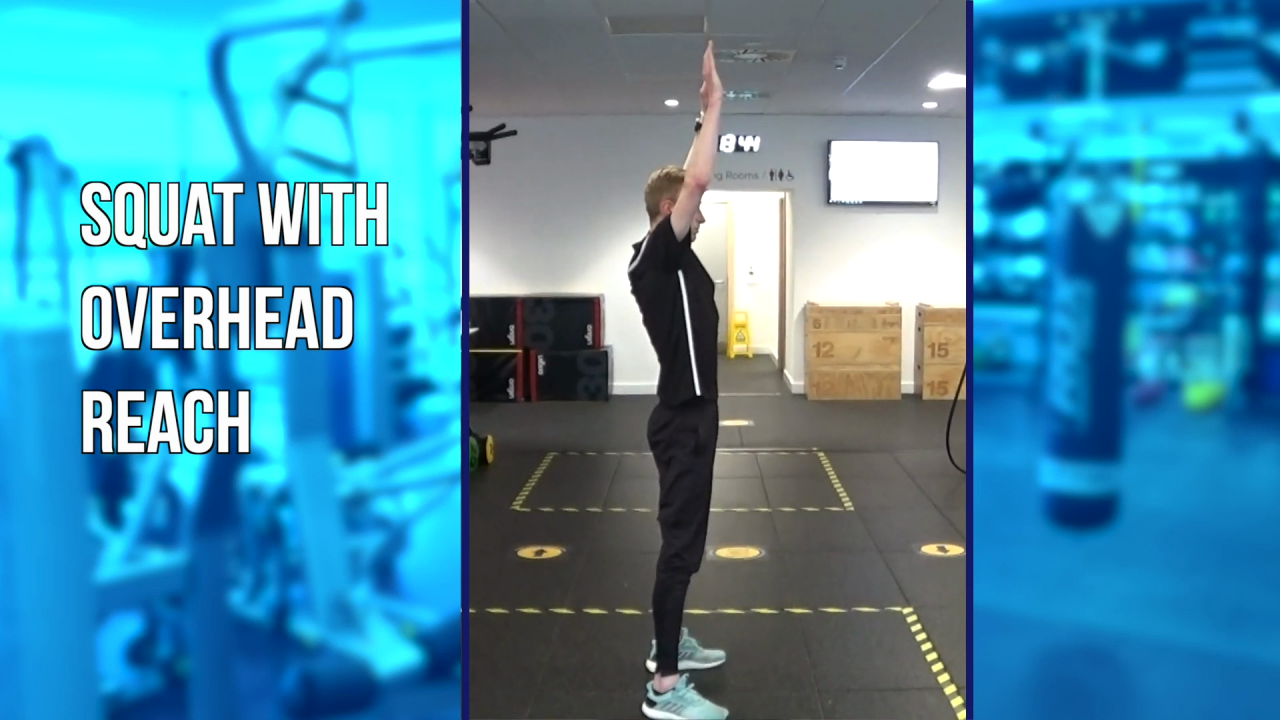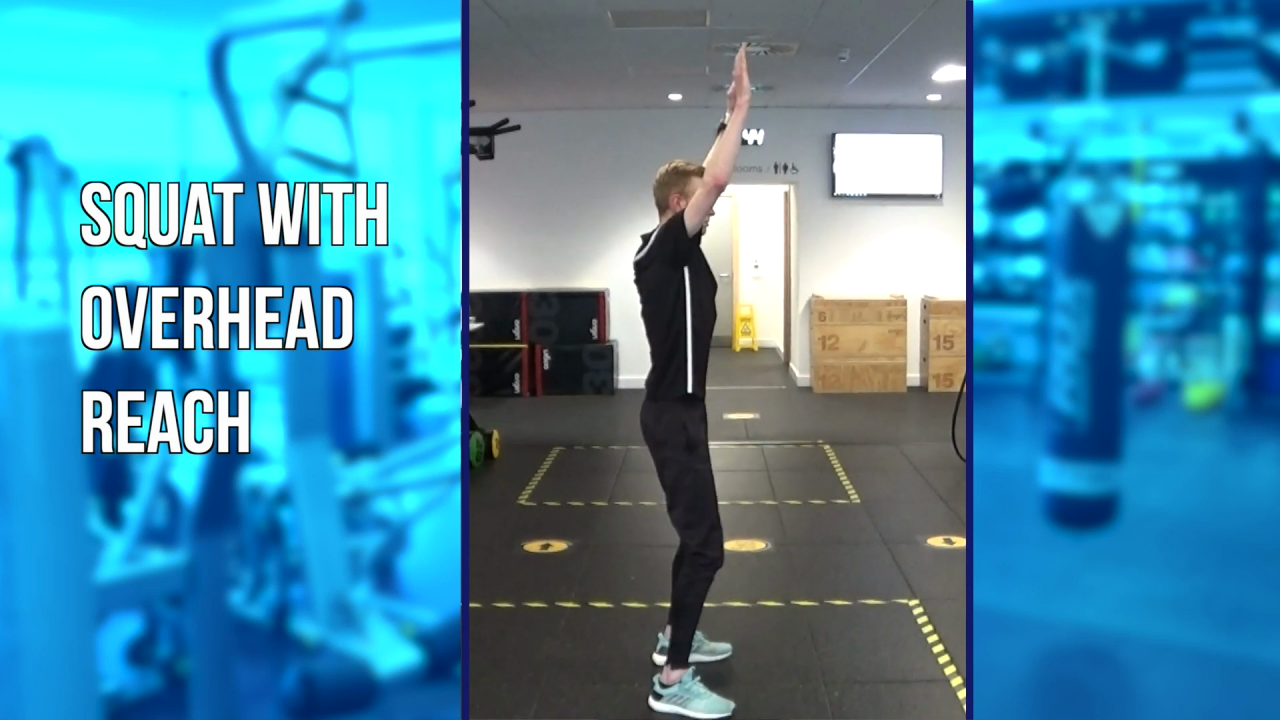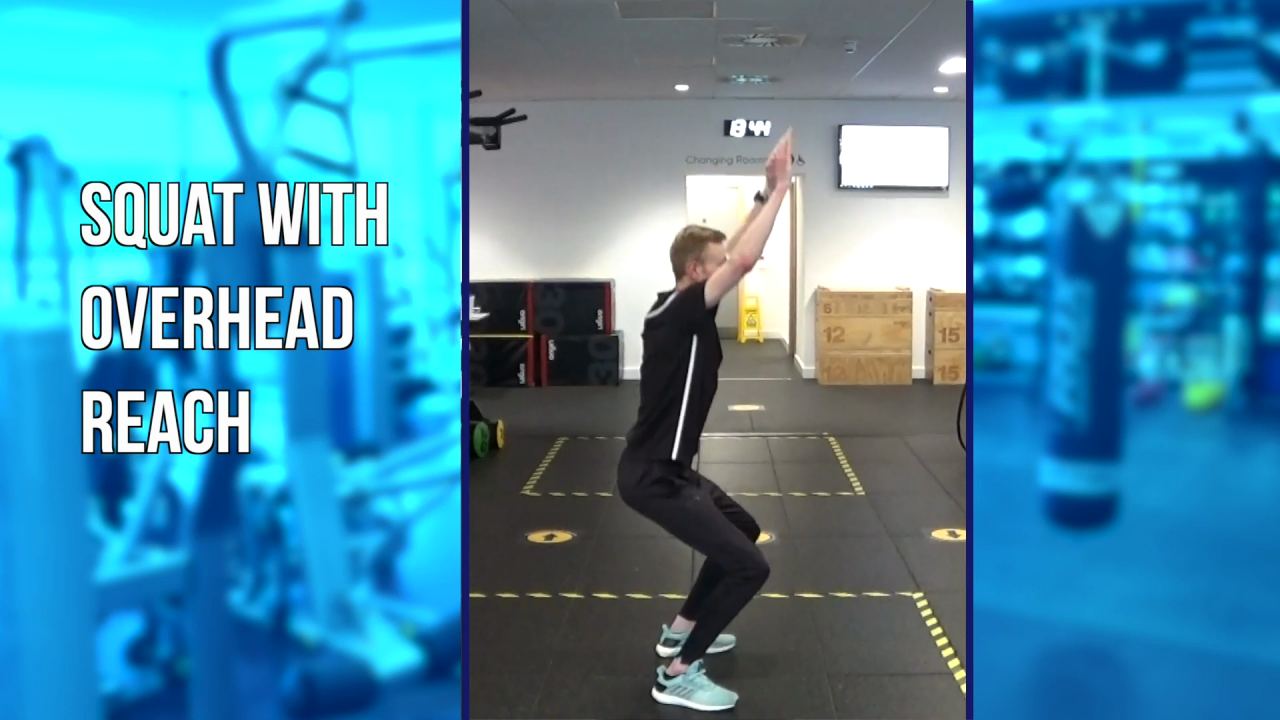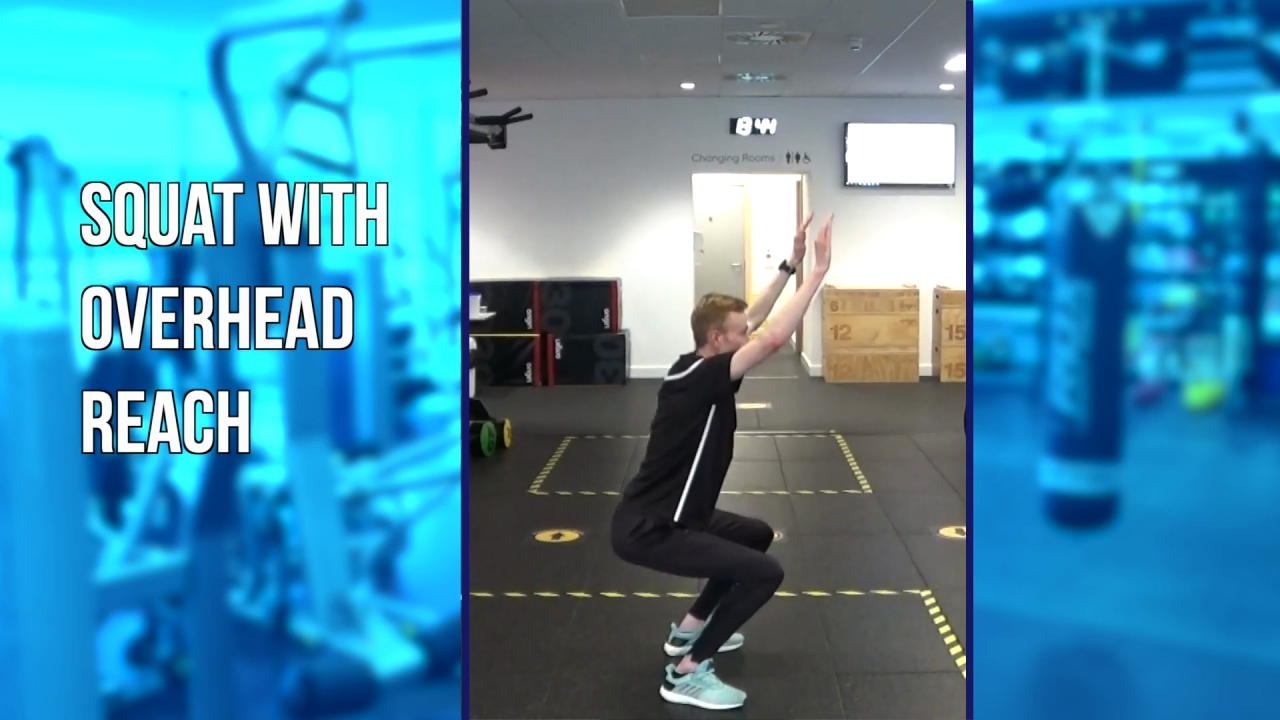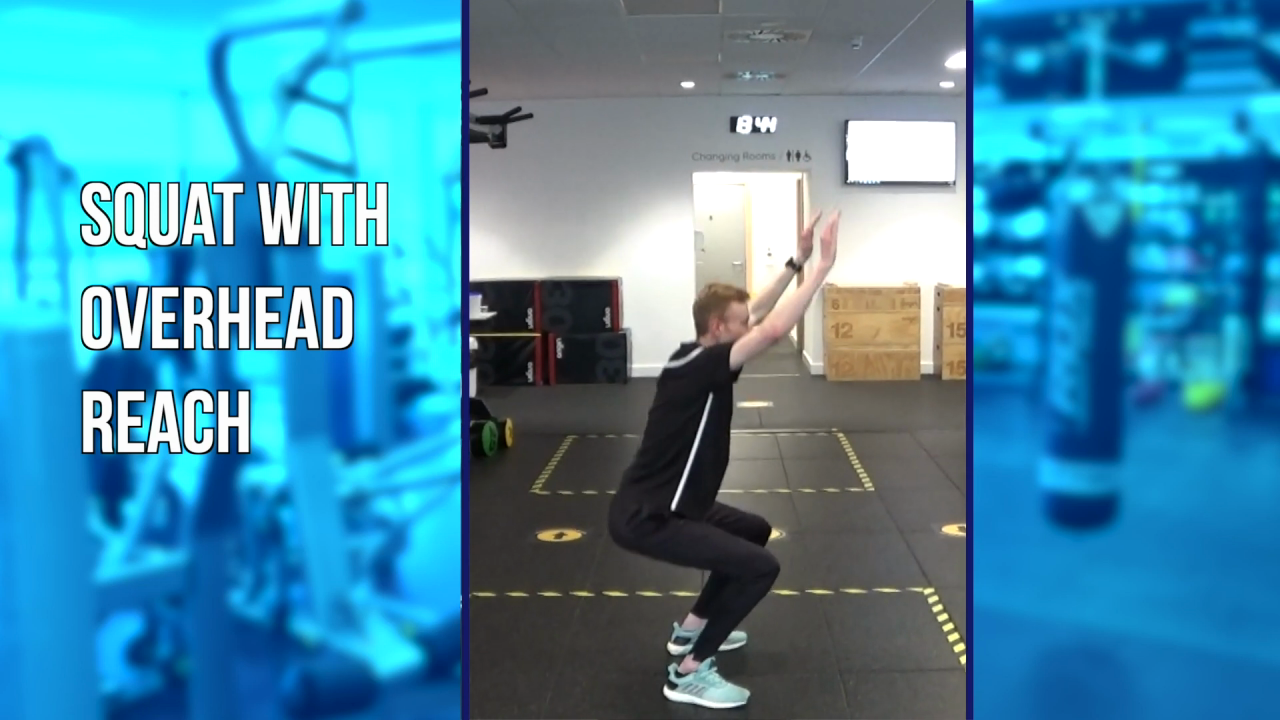
dt=0.5s
person 1, frame 1
left shoulder: (669, 258)
right shoulder: (656, 255)
left elbow: (691, 182)
right elbow: (697, 180)
left wrist: (710, 116)
right wrist: (711, 109)
left hip: (689, 414)
right hip: (683, 419)
left knee: (684, 541)
right knee: (681, 546)
left ankle: (670, 642)
person 1, frame 2
left shoulder: (666, 250)
right shoulder: (666, 247)
left elbow: (708, 180)
right elbow: (717, 181)
left wrist: (730, 118)
right wrist: (740, 112)
left hip: (677, 411)
right hip: (674, 416)
left knee: (699, 535)
right knee: (704, 545)
left ankle: (676, 635)
person 1, frame 3
left shoulder: (678, 308)
right shoulder: (680, 312)
left elbow: (733, 252)
right elbow: (745, 259)
left wrist: (765, 192)
right wrist: (779, 190)
left hip: (667, 465)
right hip: (654, 475)
left knee: (743, 530)
right knee: (748, 567)
left ankle: (681, 628)
right ankle: (678, 673)
person 1, frame 4
left shoulder: (697, 369)
right shoulder: (702, 380)
left elbow: (756, 319)
right elbow: (774, 339)
left wrist: (791, 264)
right wrist: (818, 272)
left hip: (660, 518)
right hip: (646, 532)
left knee: (757, 536)
right knee: (764, 572)
left ankle: (689, 627)
right ankle: (686, 672)
person 1, frame 5
left shoulder: (699, 360)
right shoulder: (701, 367)
left elbow: (759, 317)
right elbow: (773, 331)
left wrist: (797, 261)
right wrist: (822, 267)
left hip: (664, 507)
right hip: (645, 519)
left knee: (755, 532)
right knee: (760, 567)
left ankle: (692, 627)
right ankle: (689, 671)
